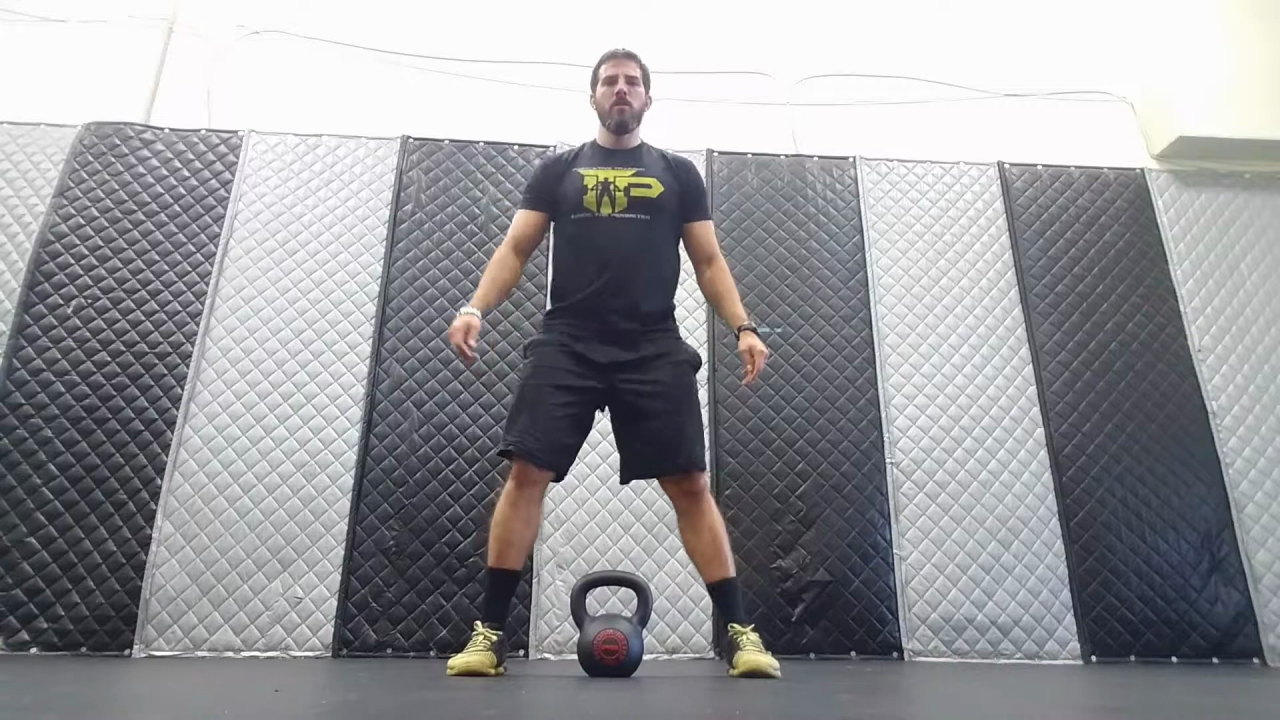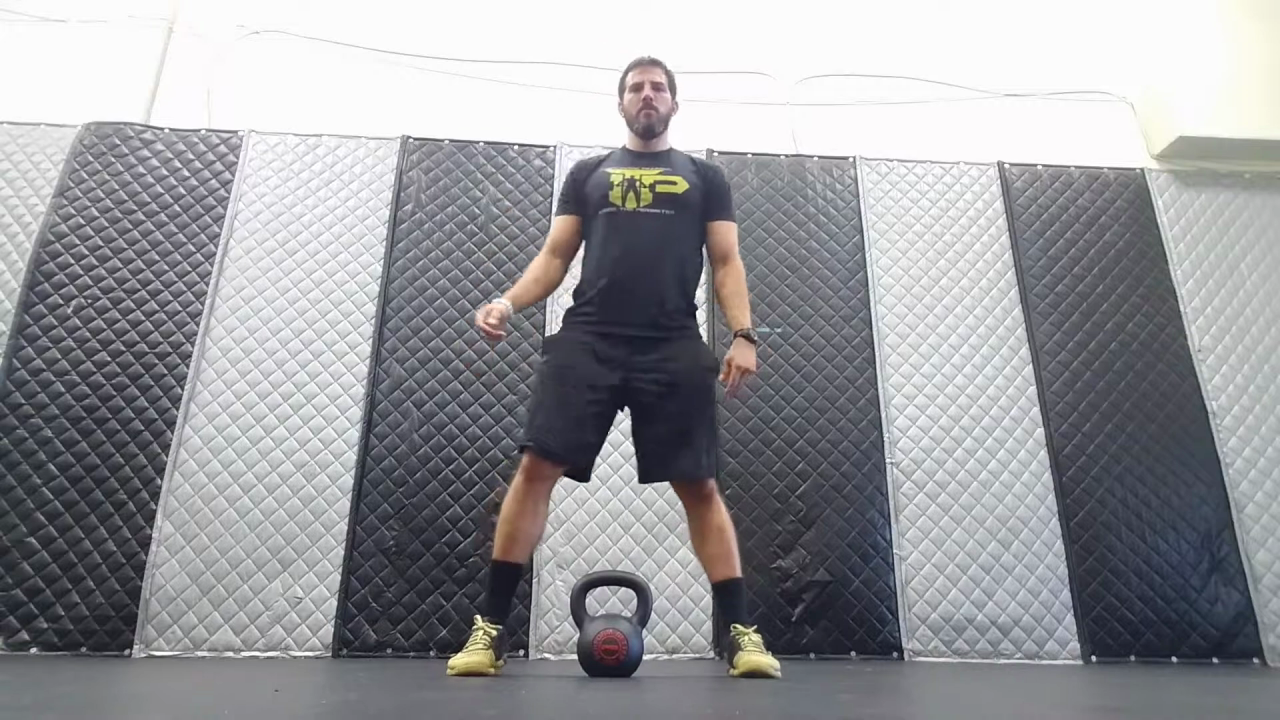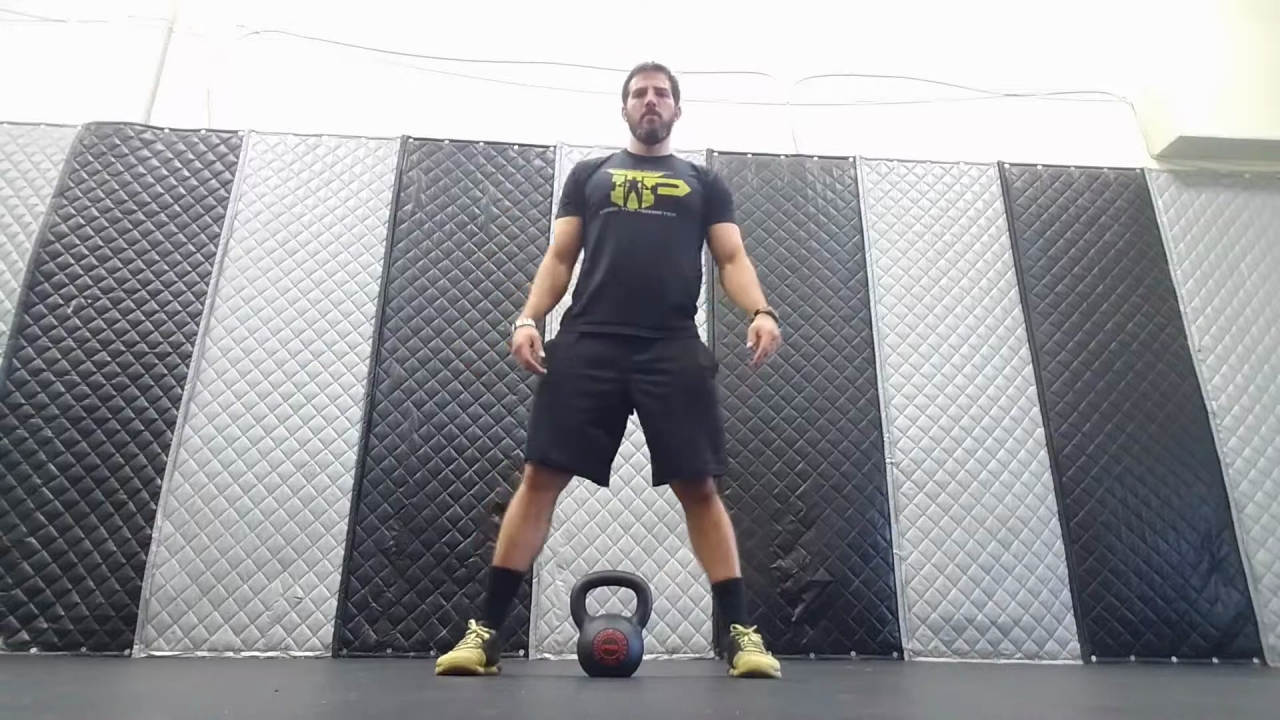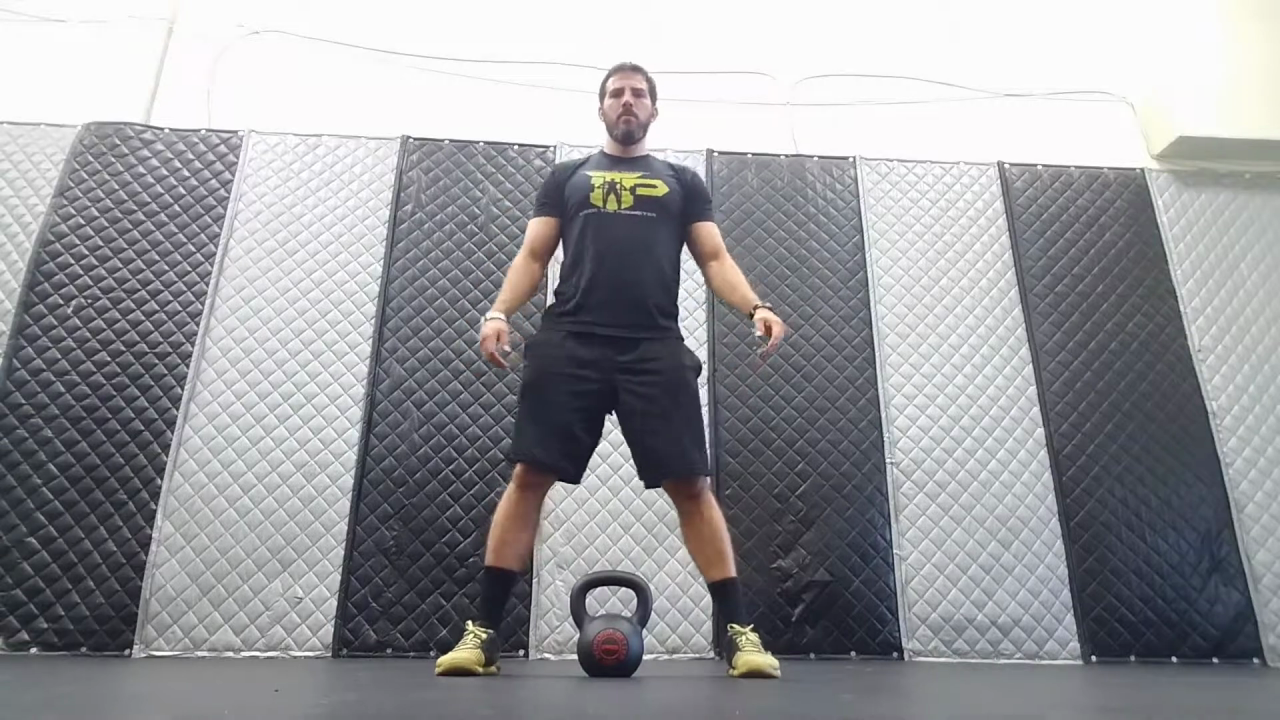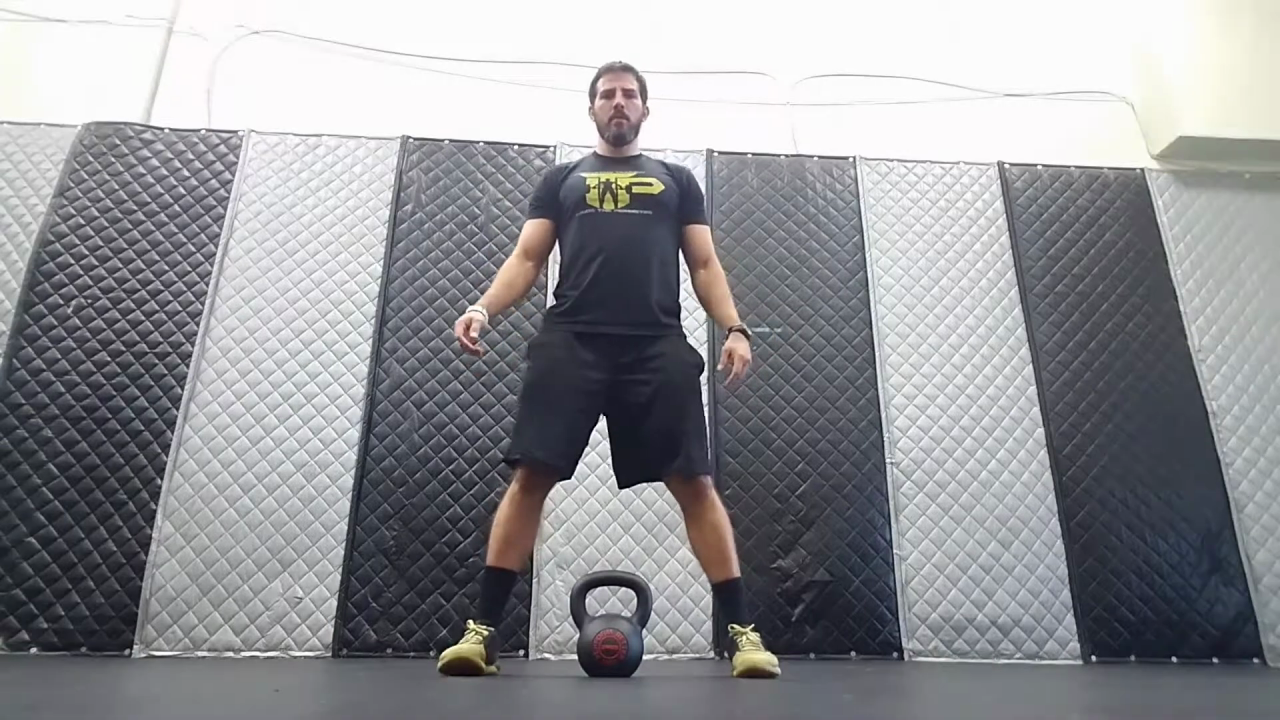
dt=0.2s
person 1, frame 1
left shoulder: (677, 173)
right shoulder: (557, 169)
left elbow: (708, 260)
right elbow: (515, 249)
left wrist: (744, 327)
right wrist: (474, 307)
left hip: (654, 349)
right hip: (566, 347)
left knee: (690, 484)
right knee: (525, 474)
left ankle: (738, 630)
right ankle: (490, 632)
person 1, frame 2
left shoulder: (704, 176)
right shoulder: (588, 172)
left elbow: (726, 262)
right elbow: (555, 255)
left wrist: (743, 335)
right wrist: (506, 302)
left hip: (672, 348)
right hip: (588, 341)
left knee: (699, 487)
right knee: (537, 467)
left ankle: (740, 631)
right ankle: (490, 627)
person 1, frame 3
left shoulder: (704, 182)
right shoulder: (588, 174)
left elbow: (732, 259)
right elbow: (559, 257)
left wrist: (761, 311)
right wrist: (528, 318)
left hip: (672, 349)
right hip: (585, 343)
left knee: (699, 487)
right knee: (540, 477)
left ankle: (740, 631)
right ankle: (485, 631)
person 1, frame 4
left shoulder: (681, 181)
right shoulder: (566, 176)
left elbow: (714, 258)
right elbow: (533, 255)
left wrist: (756, 307)
right wrist: (498, 312)
left hip: (655, 348)
right hip: (568, 344)
left knee: (690, 486)
right knee: (529, 477)
left ankle: (738, 630)
right ankle: (482, 631)
person 1, frame 5
left shoulder: (676, 179)
right shoulder: (560, 179)
left elbow: (704, 263)
right elbow: (526, 257)
left wrist: (734, 328)
right wrist: (482, 307)
left hip: (658, 348)
right hip: (570, 344)
left knee: (694, 484)
right knee: (531, 477)
left ankle: (741, 629)
right ankle: (482, 629)
